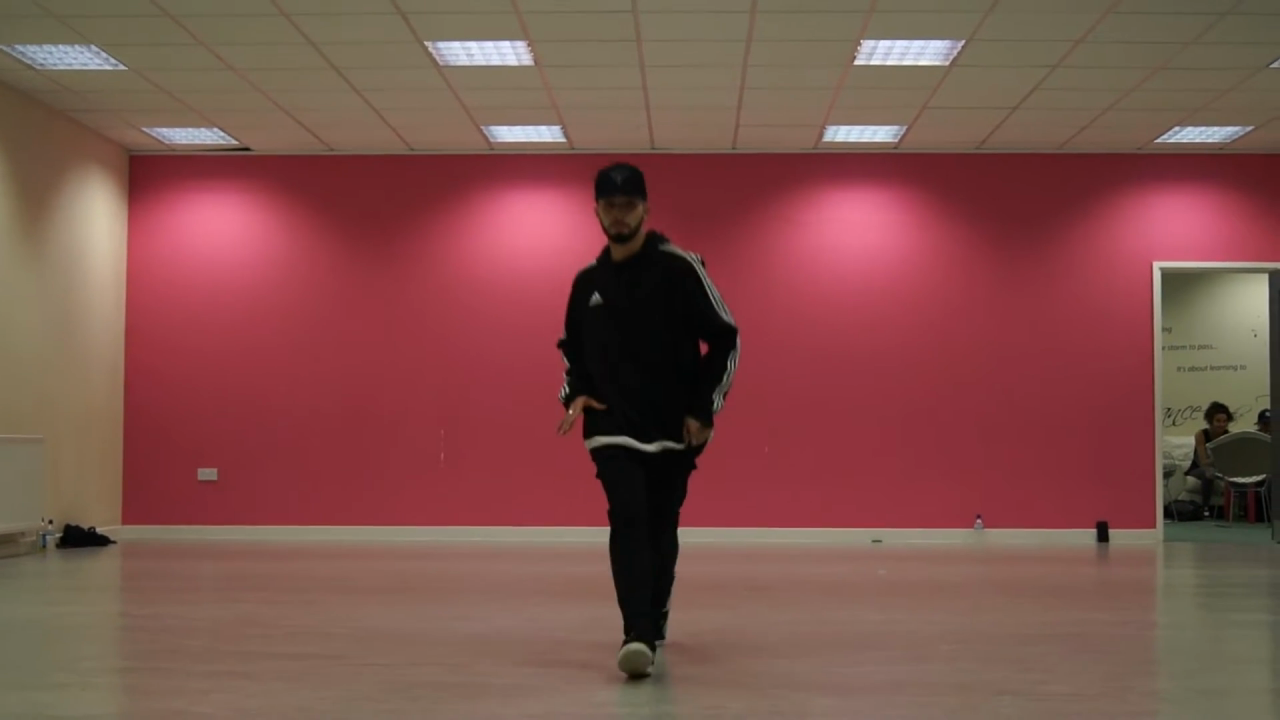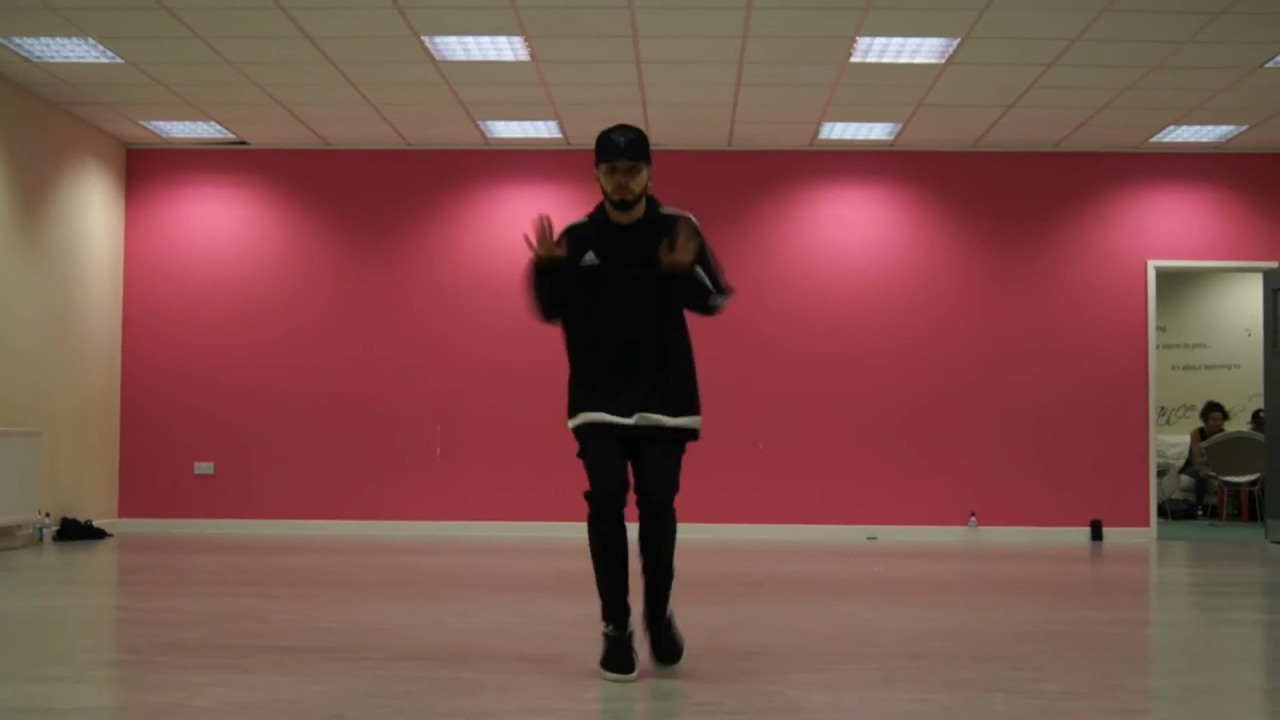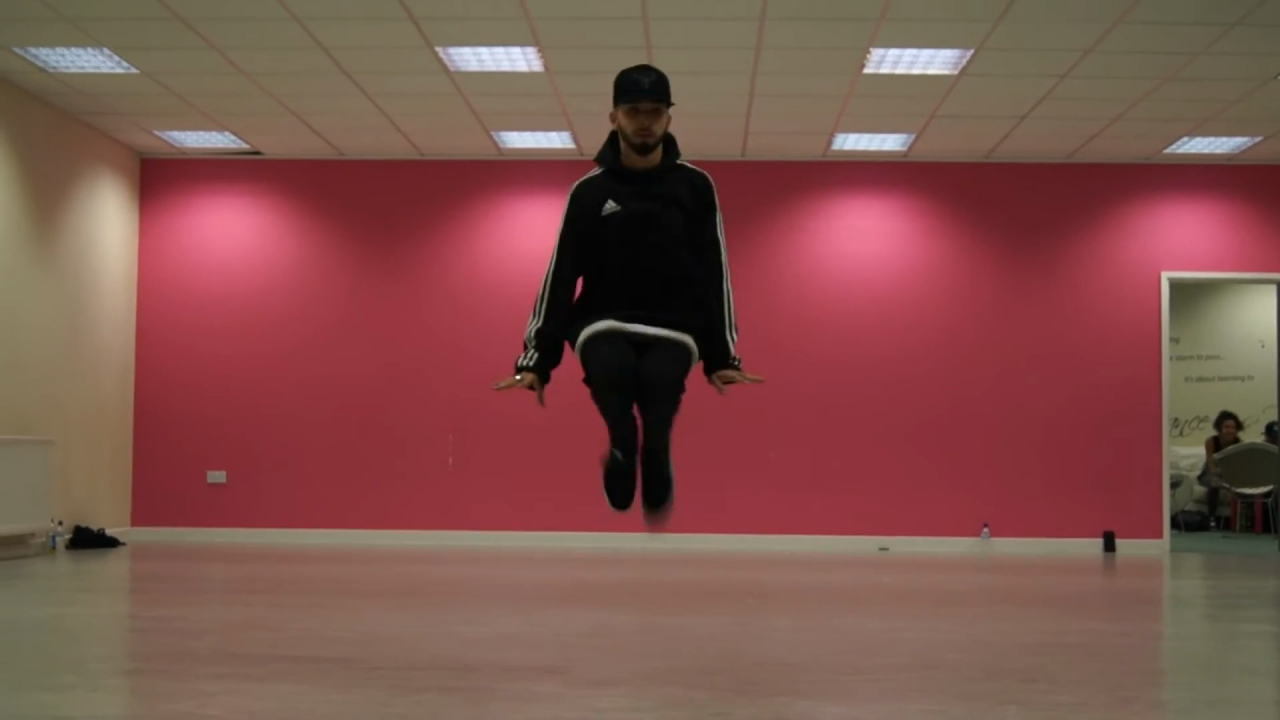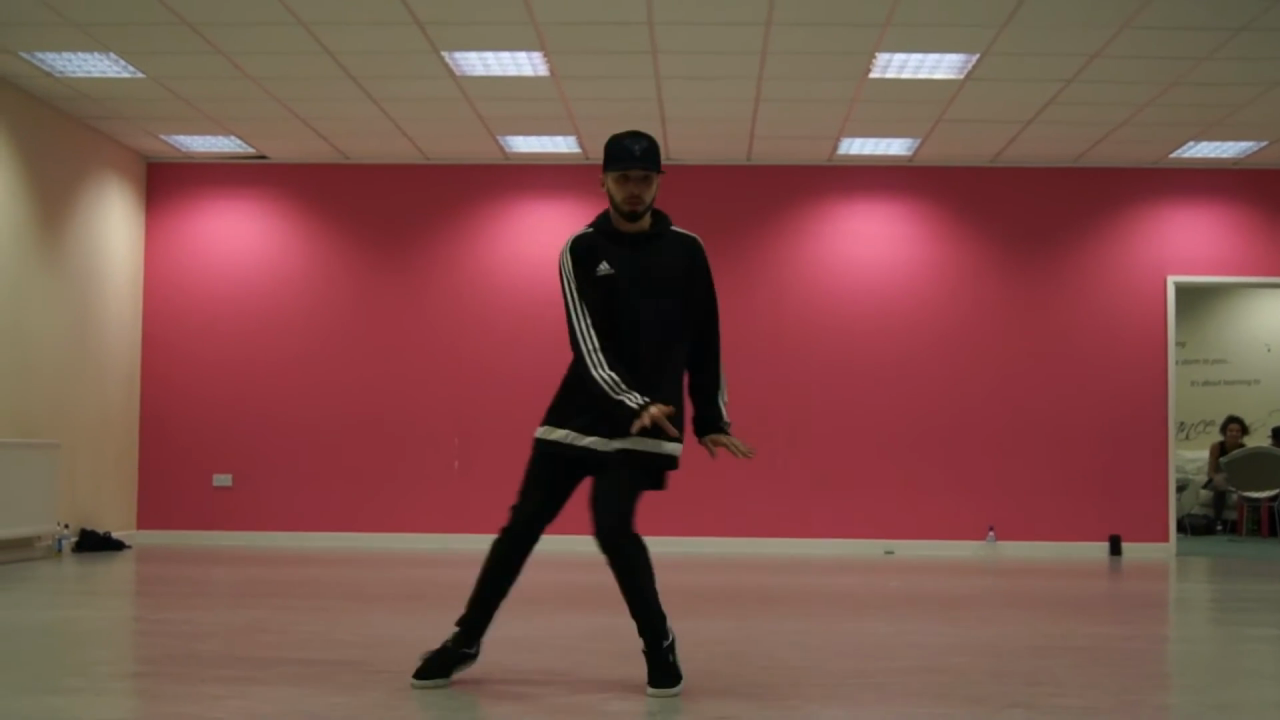
dt=0.4s
person 1, frame 1
left shoulder: (681, 267)
right shoulder: (587, 281)
left elbow: (727, 339)
right elbow: (574, 349)
left wrist: (704, 408)
right wrist: (574, 393)
left hip: (673, 427)
right hip: (613, 428)
left knee: (660, 525)
right knee: (627, 520)
left ankle: (654, 607)
right ankle: (638, 634)
person 1, frame 2
left shoulder: (678, 228)
right shoulder: (576, 239)
left elbow: (713, 299)
right elbow: (554, 310)
left wrist: (690, 269)
right wrist: (544, 267)
left hip: (663, 400)
right hip: (597, 401)
left knee: (657, 504)
right knee: (605, 503)
left ankle: (660, 617)
right ankle: (618, 636)
person 1, frame 3
left shoulder: (695, 188)
right shoulder: (590, 192)
left elbow: (714, 277)
right elbow: (561, 280)
left wrist: (722, 357)
right wrist: (537, 362)
left hip: (671, 328)
right hip: (604, 326)
left knee: (656, 385)
right knee: (612, 369)
right ankle: (624, 458)
person 1, frame 4
left shoulder: (686, 252)
right shoulder: (581, 249)
left elbow: (704, 340)
right elbow: (587, 339)
left wrist: (712, 421)
right wrist: (633, 402)
left hip: (641, 424)
right hip: (578, 411)
left knee: (612, 527)
right knee: (522, 526)
left ankle: (658, 644)
right ankle: (464, 641)
